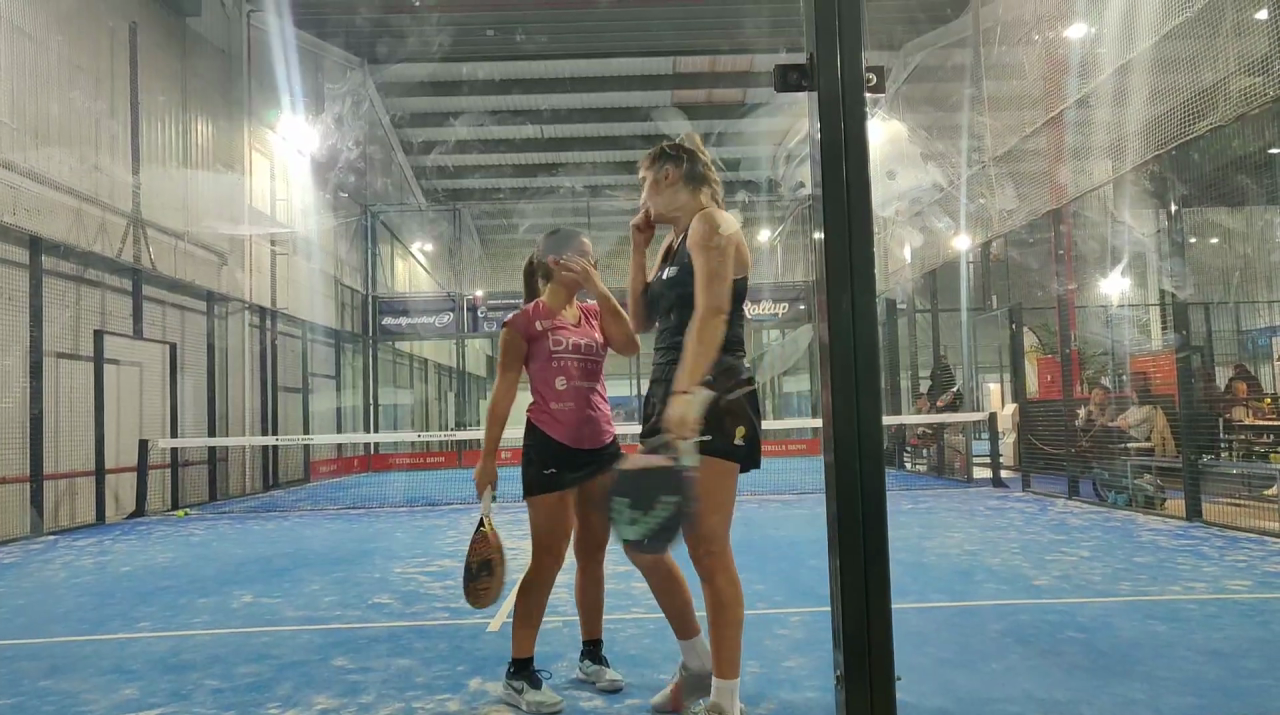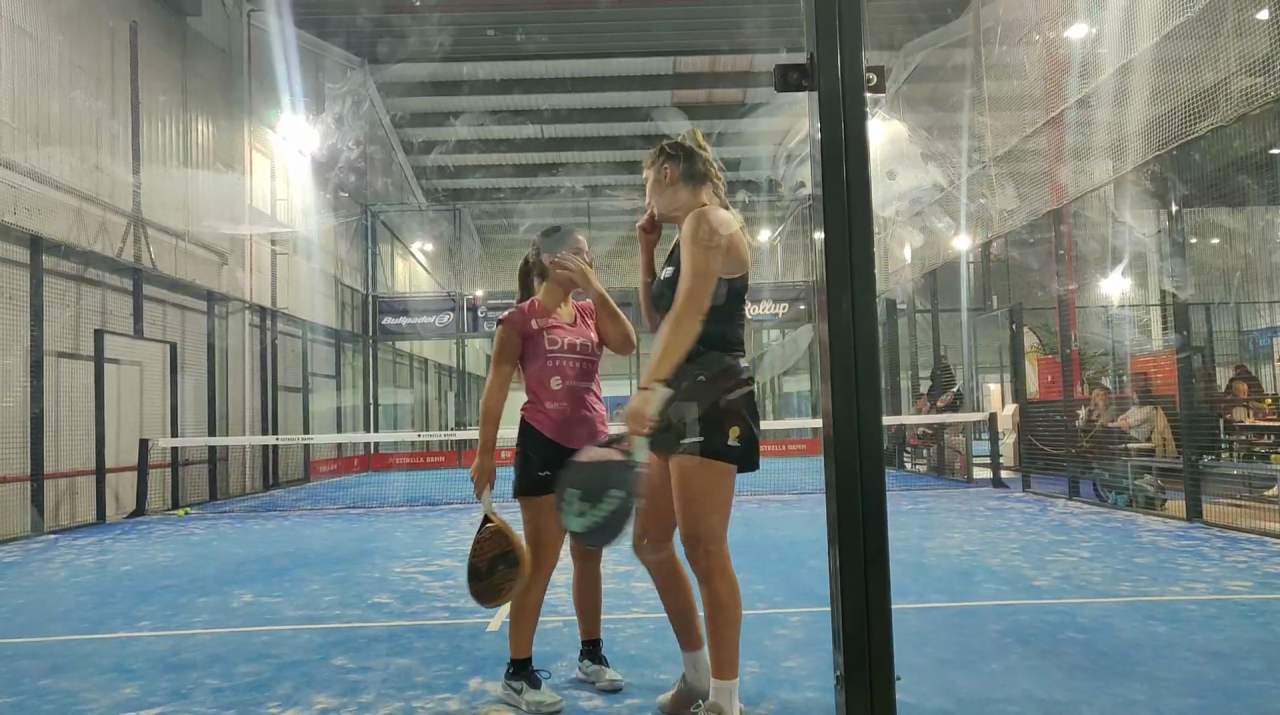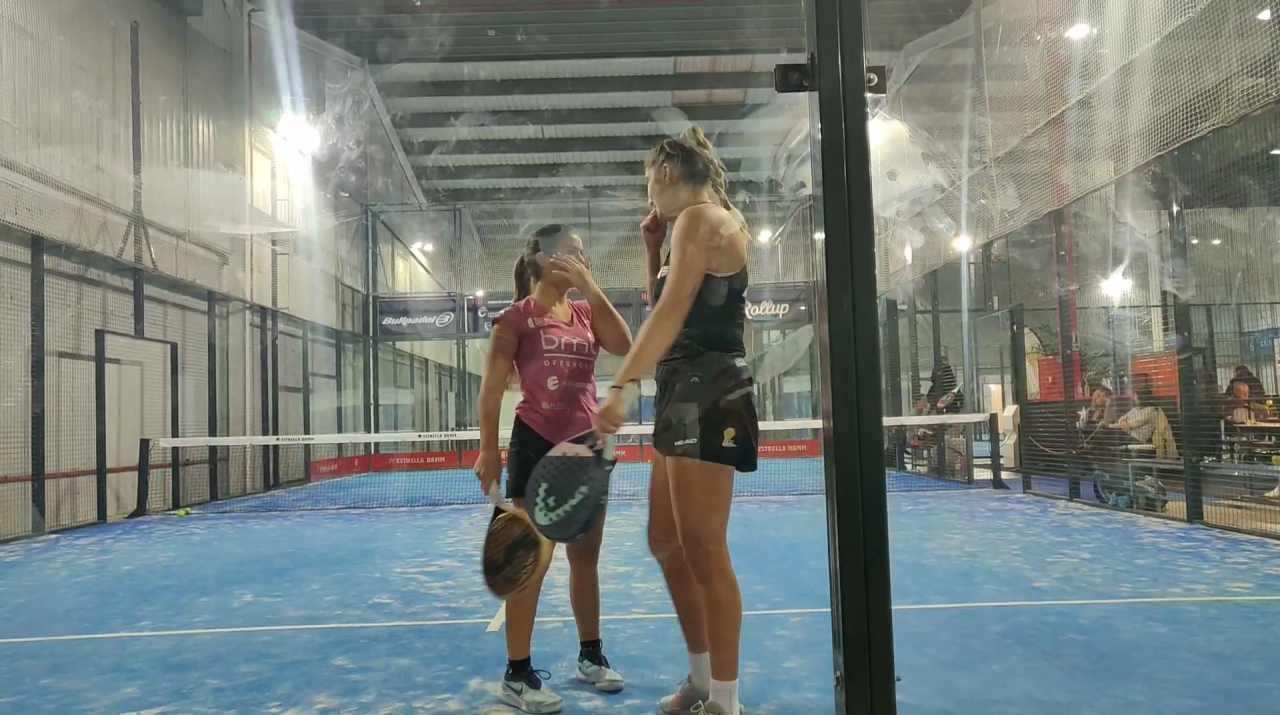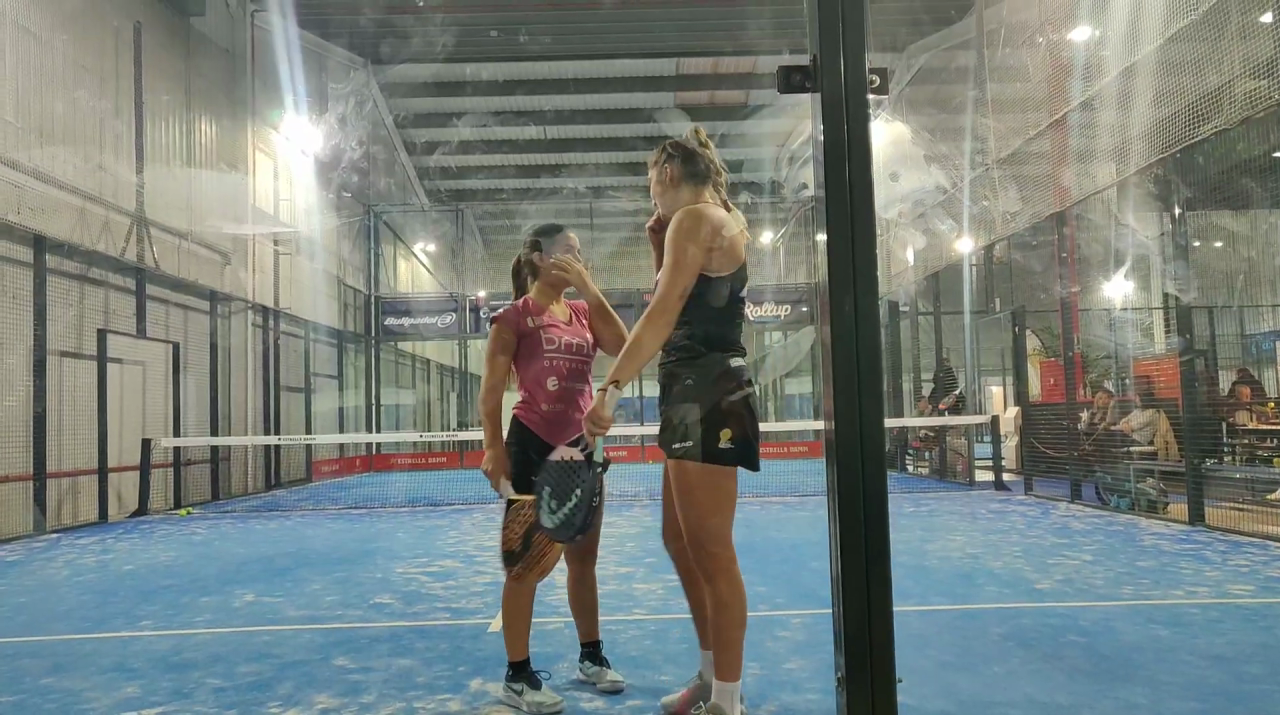
dt=0.1s
person 1, frame 1
left shoulder: (711, 224)
right shoulder: (672, 242)
left elbow: (710, 314)
right elbow: (641, 320)
left wrist: (688, 392)
right wrist: (639, 250)
left hip: (710, 401)
right hip: (666, 399)
left knee: (708, 550)
right knee: (641, 542)
right ankle: (696, 665)
person 1, frame 2
left shoulder: (705, 219)
right shoulder: (682, 234)
left elbow: (688, 314)
right elbow: (654, 314)
left wrist: (647, 389)
right wrist: (647, 248)
left hip: (710, 399)
right hip: (680, 403)
left knee: (705, 551)
right knee: (650, 542)
person 1, frame 3
left shoulder: (700, 218)
right shoulder: (691, 228)
left elbow: (671, 311)
right elbow: (663, 312)
left wrist: (619, 386)
right wrist: (652, 247)
left hip: (707, 398)
right hip: (681, 400)
left knee: (704, 552)
right knee: (666, 544)
person 1, frame 4
left shoulder: (694, 220)
right shoulder: (722, 222)
left elbow: (662, 315)
left wrist: (608, 388)
right wrist: (658, 246)
left hip: (705, 398)
right hip: (699, 399)
left knee: (711, 555)
right knee: (681, 545)
person 2, frame 1
left shoulder: (595, 313)
right shoulder: (525, 321)
left elbow: (631, 346)
right elbow: (504, 391)
left wrist: (599, 290)
right wrist: (488, 458)
left hip: (600, 444)
right hip: (549, 445)
left knee: (592, 554)
right knee: (547, 557)
left ankle: (592, 655)
right ankle: (519, 672)
person 2, frame 2
left shoulder: (589, 312)
right shoulder: (521, 319)
left elbow: (627, 344)
right elbow: (496, 389)
left wrist: (595, 288)
right wrist: (484, 453)
left hip: (594, 444)
right hip: (544, 445)
left knee: (589, 555)
right knee: (540, 559)
left ankle: (591, 655)
right ankle: (517, 674)
person 2, frame 3
left shoulder: (585, 311)
right shoulder: (517, 318)
left elbow: (622, 345)
right elbow: (492, 388)
left wrist: (591, 288)
right wrist: (488, 449)
right hip: (538, 444)
left knee: (586, 556)
left ankle: (591, 656)
right ankle: (517, 674)
person 2, frame 4
left shoulder: (582, 311)
right shoulder: (514, 317)
left elbow: (620, 346)
right elbow: (492, 387)
left wrist: (590, 288)
right wrist: (494, 448)
right hip: (533, 446)
left knee: (583, 556)
left ankle: (591, 656)
right ankle: (517, 676)
